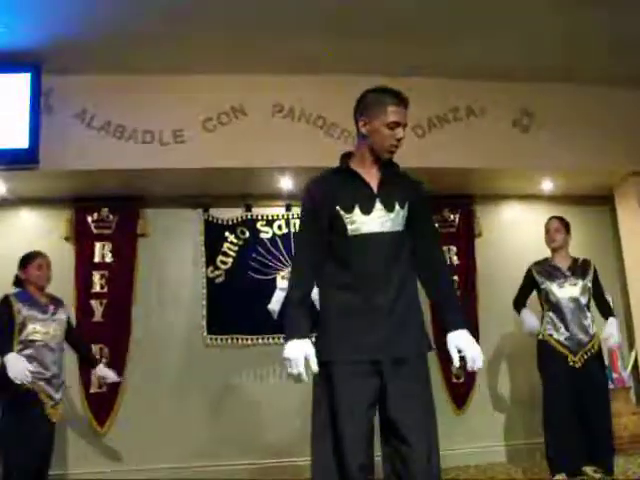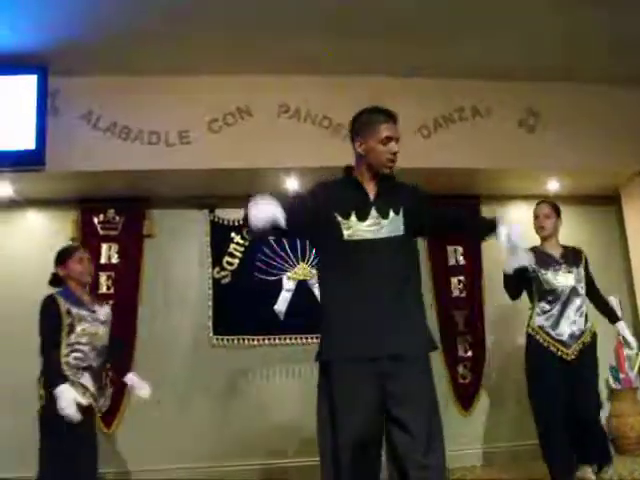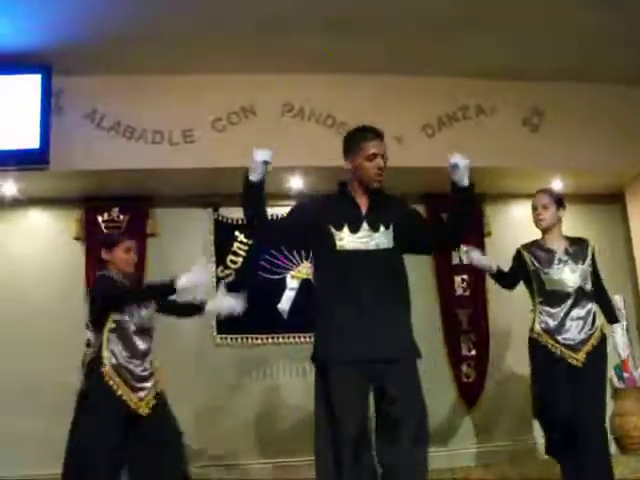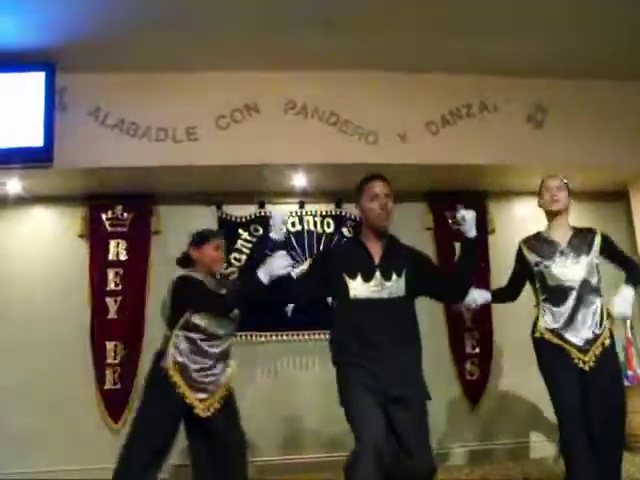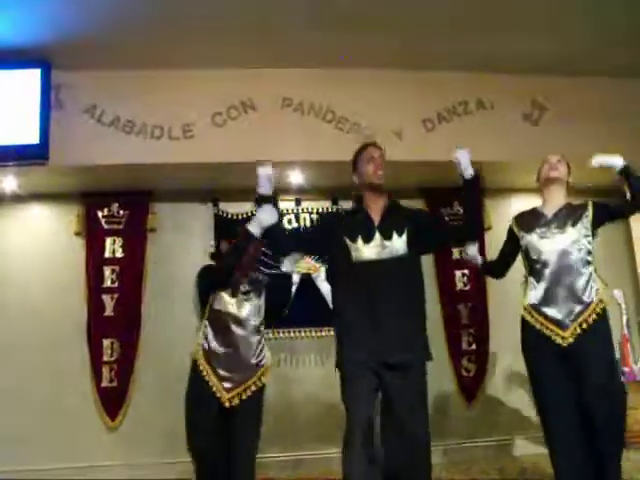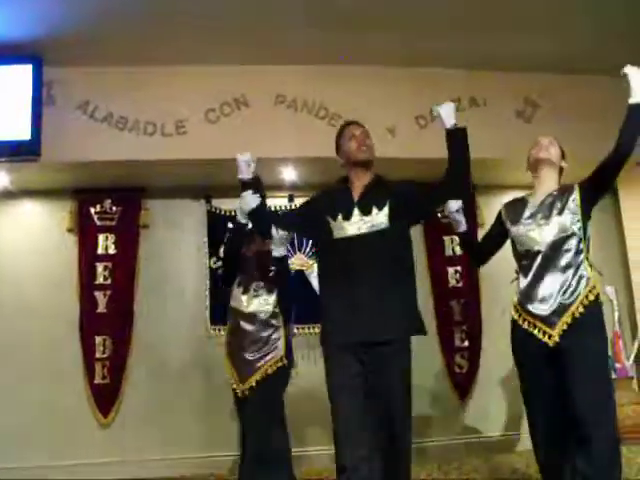
dt=0.4s
person 1, frame 1
left shoulder: (409, 189)
right shoulder: (325, 189)
left elbow: (431, 261)
right elbow: (305, 265)
left wrist: (456, 324)
right wrist: (297, 331)
left hip: (405, 342)
right hip: (345, 344)
person 1, frame 2
left shoulder: (408, 198)
right shoulder: (325, 198)
left elbow: (455, 224)
right elbow: (277, 217)
left wrist: (494, 226)
right wrist: (260, 208)
left hip: (405, 341)
right hip: (346, 344)
left knee: (421, 449)
right knee: (350, 448)
person 1, frame 3
left shoulder: (397, 212)
right shoulder: (318, 210)
left elbow: (446, 239)
right elbow: (264, 231)
left wrist: (462, 186)
right wrist: (255, 179)
left hip: (394, 345)
right hip: (341, 346)
left knee: (408, 436)
right knee: (346, 440)
person 1, frame 4
left shoulder: (410, 259)
right shoulder: (335, 258)
left elbow: (455, 291)
right elbow: (291, 292)
left wrist: (469, 239)
left hip: (404, 376)
right hip: (359, 374)
right knee: (372, 444)
person 1, frame 5
left shoulder: (414, 220)
right shoulder: (336, 225)
left elbow: (465, 233)
right elbow: (285, 244)
left wrist: (468, 179)
left hip: (407, 347)
right hip: (358, 350)
left knee: (412, 436)
right knee: (360, 428)
person 1, frame 6
left shoulder: (399, 194)
right shoulder: (323, 204)
left elbow: (453, 187)
right elbow: (270, 224)
left wrist: (453, 130)
right wrist: (248, 183)
left hip: (390, 329)
right hip: (342, 333)
left knee: (392, 422)
right knee: (352, 426)
person 2, frame 1
left shoulder: (587, 267)
right shoulder: (537, 270)
left elbow: (601, 300)
right elbow: (518, 300)
left wrist: (612, 321)
right wrist: (525, 313)
left hip: (588, 345)
right hip: (552, 346)
left knee: (594, 402)
right knee: (557, 403)
person 2, frame 2
left shoulder: (577, 256)
right shoulder: (527, 257)
left elbow: (594, 294)
right elbow: (513, 294)
right wrist: (510, 268)
left hip: (581, 339)
right hip: (543, 341)
left knee: (585, 405)
right knee: (551, 409)
person 2, frame 3
left shoulder: (584, 247)
right shoulder: (527, 252)
left elbow: (599, 290)
right elbow: (510, 282)
left wrist: (617, 326)
right wrist: (488, 266)
left hip: (590, 341)
right hip: (548, 344)
left knee: (590, 417)
right knee: (559, 413)
person 2, frame 4
left shoulder: (593, 238)
right shoulder: (529, 247)
right elbow: (512, 291)
right wrist: (485, 295)
left hip: (599, 340)
right hip: (554, 343)
left knee: (607, 420)
right knee: (572, 419)
person 2, frame 5
left shoulder: (588, 211)
right shoulder: (521, 222)
right elbow: (500, 267)
right wrist: (476, 259)
left hip: (588, 320)
right hip: (540, 325)
left knee: (604, 406)
right knee: (559, 415)
person 2, frame 6
left shoulder: (580, 195)
right shoulder: (511, 211)
right elbow: (479, 256)
right wrist: (459, 223)
left hip: (579, 315)
right hip: (529, 322)
left knee: (592, 416)
right knee: (547, 424)
person 3, frame 1
left shoulder: (58, 306)
left elbow: (73, 338)
left wrist: (97, 366)
left hip: (50, 387)
right hip: (23, 386)
left knee: (42, 450)
right knee: (24, 450)
person 3, frame 2
left shoulder: (100, 306)
right shoulder: (54, 304)
left elbow: (109, 345)
right elbow: (48, 349)
left wrist: (129, 376)
right wrist: (60, 388)
left hip: (90, 391)
right hip: (66, 393)
left knee: (79, 456)
right knee: (75, 460)
person 3, frame 3
left shoulder: (138, 291)
right shoulder: (103, 284)
left elbow: (170, 306)
right elbow: (131, 295)
left wrist: (211, 305)
right wrist: (181, 282)
left hip: (140, 377)
right hip: (106, 377)
left knee: (166, 439)
right knee: (98, 451)
person 3, frame 4
left shoulder: (225, 287)
right shoulder: (185, 284)
right elbow: (222, 304)
right wrist: (264, 273)
left hip: (213, 381)
right hip: (174, 376)
left knee: (229, 446)
right knee: (148, 446)
person 3, frame 5
left shoulder: (259, 282)
right shoulder: (209, 275)
right elbow: (226, 269)
right wrist: (255, 227)
left hip: (248, 372)
right hip: (209, 369)
left knee: (242, 446)
right knee: (206, 443)
person 3, frame 6
left shoulder: (279, 278)
right shoulder: (237, 273)
left elbow: (288, 288)
right elbow: (232, 244)
left wrist: (280, 251)
right wrist: (243, 219)
left hip: (271, 363)
right hip: (241, 363)
left knee: (262, 435)
right knee: (256, 434)
